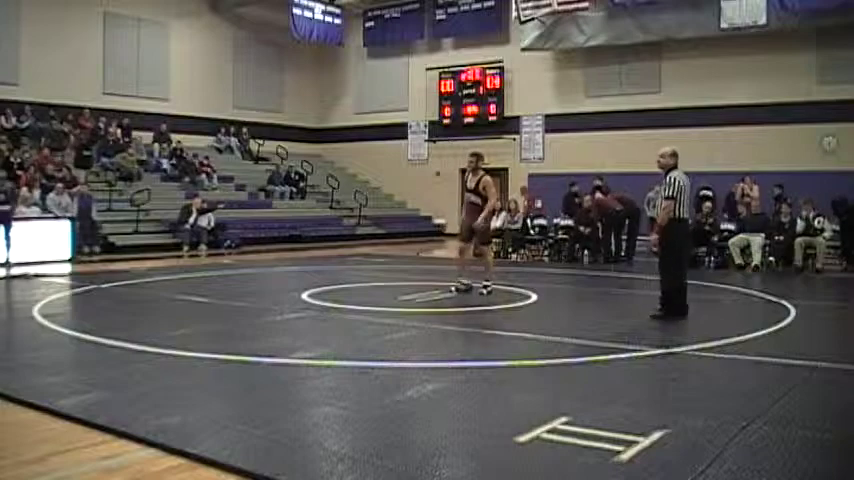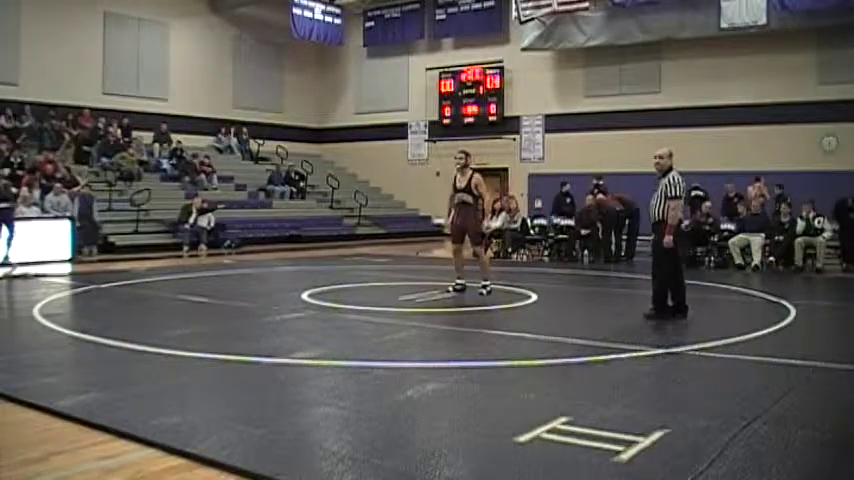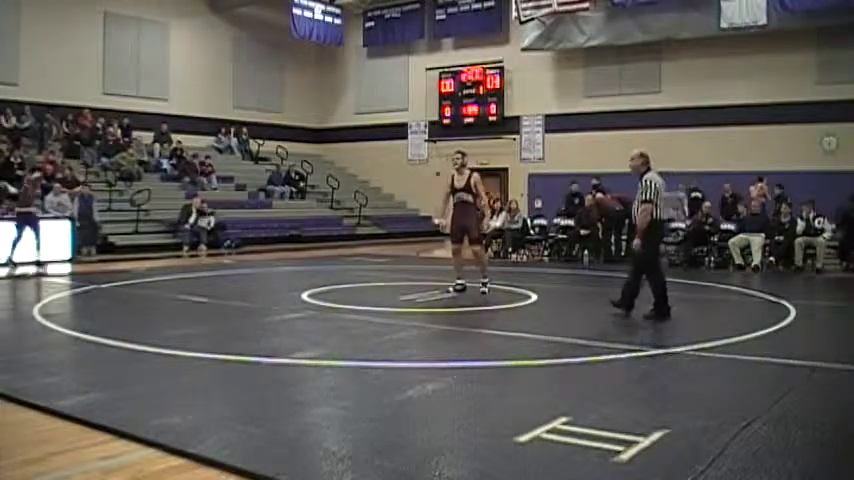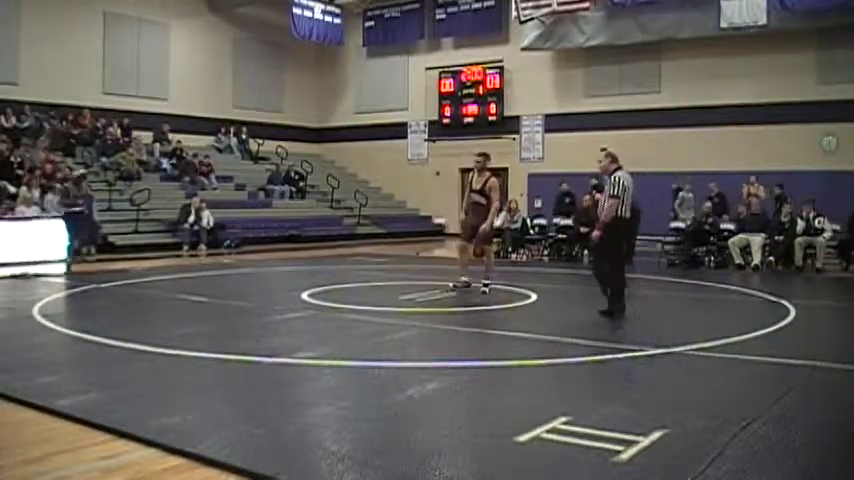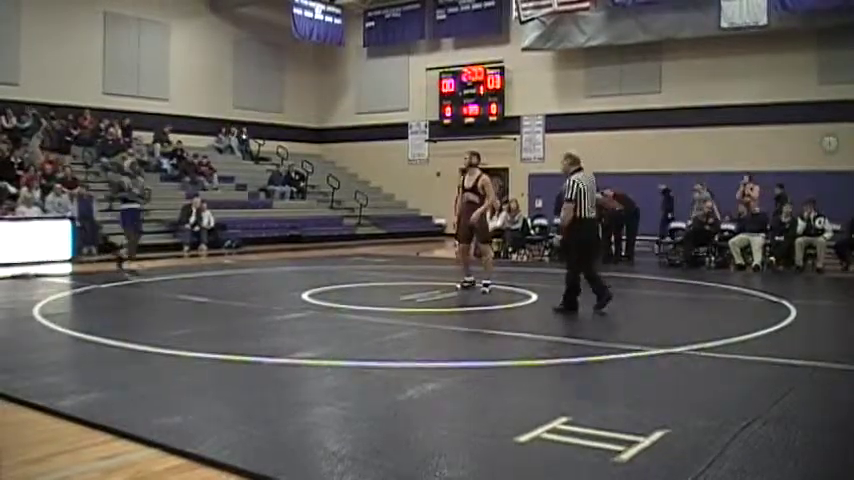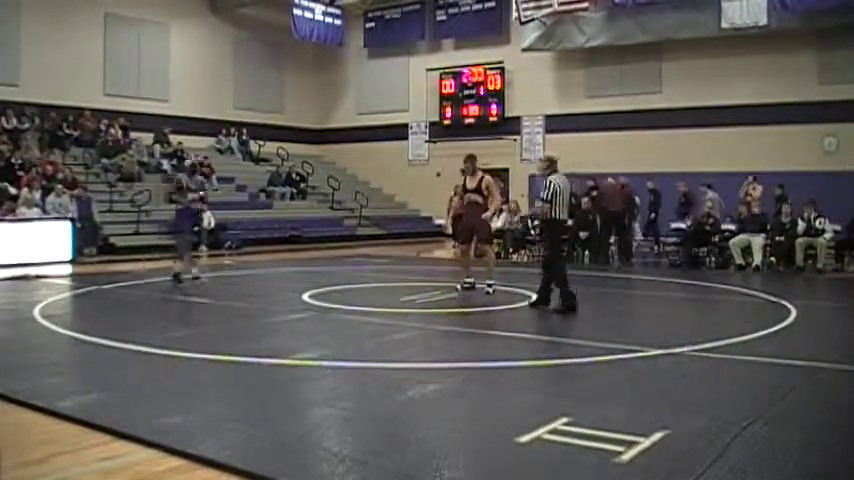
dt=0.7s
person 1, frame 1
left shoulder: (671, 178)
right shoulder: (680, 176)
left elbow: (667, 208)
left wrist: (656, 232)
left hip: (672, 228)
right hip: (682, 227)
left knee: (668, 269)
right knee: (678, 269)
left ankle: (669, 309)
right ankle: (680, 308)
person 1, frame 2
left shoulder: (672, 179)
right shoulder: (664, 179)
left elbow: (674, 208)
left wrist: (669, 233)
left hip: (666, 229)
right hip: (663, 229)
left knee: (660, 269)
right knee: (673, 270)
left ankle: (661, 309)
right ankle: (679, 307)
person 1, frame 3
left shoulder: (648, 180)
right shoulder: (652, 178)
left elbow: (646, 211)
left wrist: (639, 236)
left hip: (649, 229)
right hip: (650, 228)
left knee: (652, 270)
right knee: (637, 267)
left ankle: (662, 309)
right ankle: (626, 301)
person 1, frame 4
left shoulder: (616, 177)
right shoulder: (623, 176)
left elbow: (611, 206)
left wrist: (599, 228)
left hip: (613, 226)
right hip: (621, 225)
left knee: (599, 265)
right knee: (616, 266)
left ankle: (616, 302)
right ankle: (617, 304)
person 1, frame 5
left shoulder: (573, 181)
right shoulder: (589, 176)
left elbow: (568, 209)
left wrist: (561, 231)
left hip: (578, 226)
right hip: (591, 224)
left knee: (573, 266)
right knee: (587, 264)
left ankle: (570, 303)
right ankle: (602, 292)
person 1, frame 6
left shoulder: (549, 181)
right shoulder: (563, 179)
left elbow: (543, 208)
right wrist: (537, 212)
left hip: (551, 225)
right hip: (561, 224)
left knee: (555, 265)
right knee: (549, 264)
left ankle: (569, 301)
right ankle: (543, 297)
person 2, frame 1
left shoulder: (486, 179)
right shoulder: (467, 175)
left elbow: (493, 200)
left wrist: (482, 218)
right wrist: (463, 214)
left hip: (481, 219)
right hip: (468, 217)
left knee: (484, 250)
right knee: (462, 248)
left ankle: (488, 283)
right ankle: (464, 282)
person 2, frame 2
left shoulder: (476, 178)
right shoulder: (455, 178)
left elbow: (485, 198)
right elbow: (451, 199)
right wrist: (447, 218)
left hip: (472, 216)
right hip: (458, 217)
left knee: (478, 250)
right knee: (456, 249)
left ankle: (486, 283)
right ankle: (460, 282)
person 2, frame 3
left shoulder: (474, 177)
right shoulder: (452, 179)
left elbow: (483, 198)
right elbow: (445, 199)
left wrist: (486, 216)
right wrist: (440, 217)
left hip: (472, 215)
right hip: (457, 216)
left knee: (476, 249)
right knee: (456, 249)
left ankle: (485, 279)
right ankle: (460, 282)
person 2, frame 4
left shoulder: (492, 181)
right shoulder: (471, 176)
left elbow: (496, 203)
left wrist: (488, 222)
right wrist: (463, 213)
left hip: (485, 218)
right hip: (471, 216)
left knee: (486, 249)
right knee: (463, 246)
left ankle: (486, 282)
right ankle: (464, 279)
person 2, frame 5
left shoulder: (483, 178)
right shoulder: (463, 177)
left elbow: (492, 199)
left wrist: (479, 212)
right wrist: (456, 216)
left hip: (478, 217)
right hip: (465, 217)
left knee: (484, 249)
right knee: (463, 248)
left ankle: (487, 281)
right ankle: (468, 279)
person 2, frame 6
left shoulder: (486, 179)
right shoulder: (464, 179)
left elbow: (497, 197)
right elbow: (460, 198)
left wrist: (490, 212)
left hip: (481, 218)
right hip: (466, 218)
left knee: (486, 249)
right knee: (463, 249)
left ankle: (490, 282)
right ankle: (468, 280)
